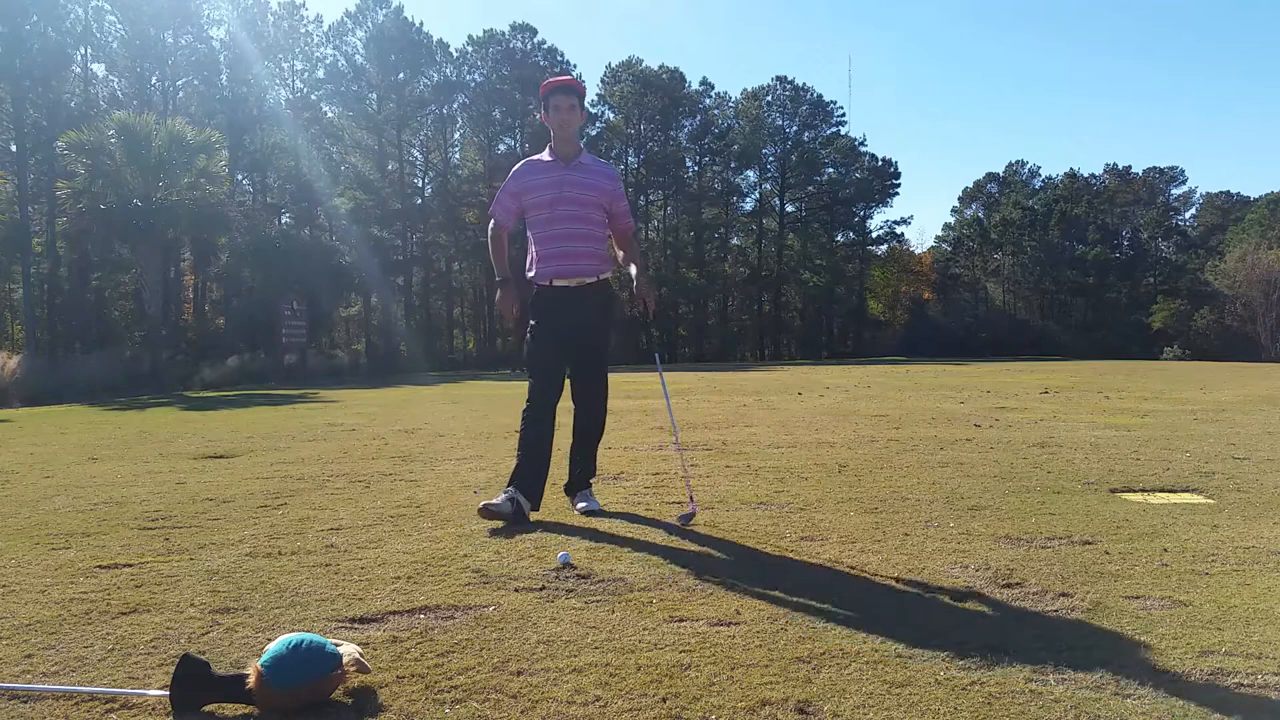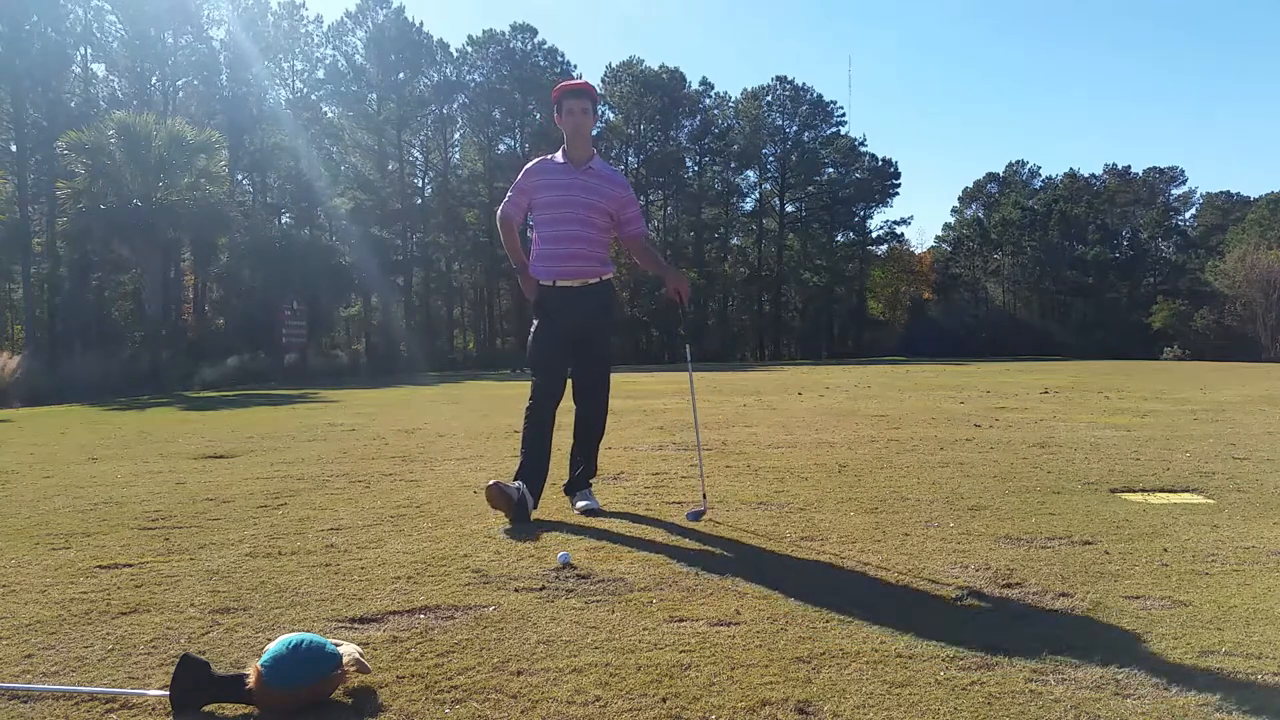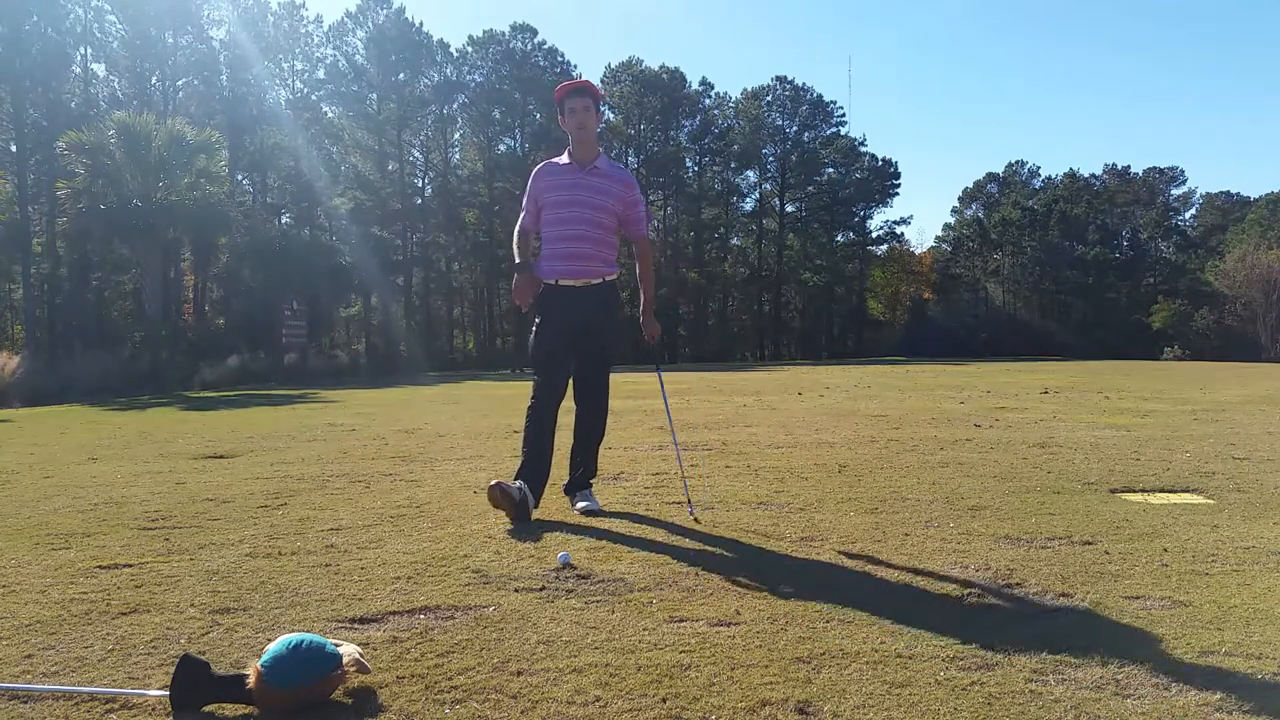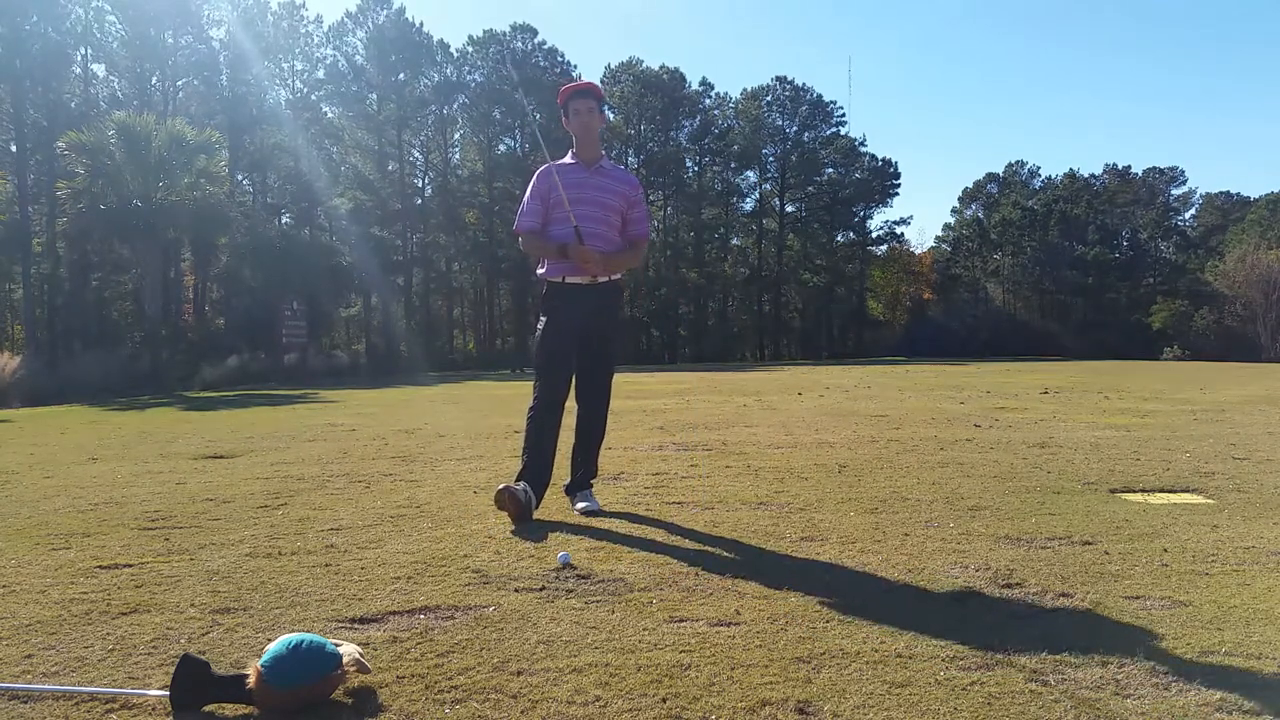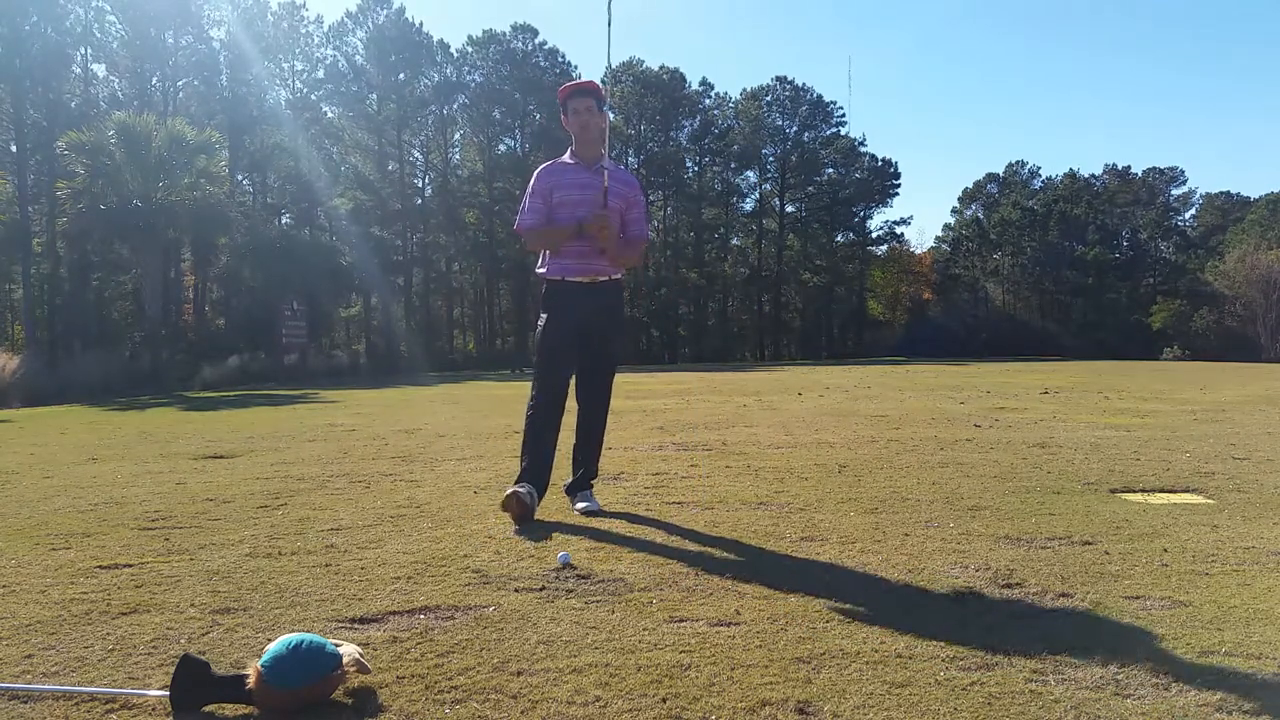
dt=1s
person 1, frame 1
left shoulder: (607, 176)
right shoulder: (525, 173)
left elbow: (623, 237)
right elbow: (499, 228)
left wrist: (639, 276)
right wrist: (505, 281)
left hip: (593, 297)
right hip: (546, 297)
left knee: (591, 397)
right knee: (540, 396)
left ankle: (580, 485)
right ankle: (521, 493)
person 1, frame 2
left shoulder: (615, 182)
right shoulder: (536, 172)
left elbow: (636, 242)
right elbow: (506, 218)
left wrist: (668, 274)
right wrist: (523, 271)
left hip: (596, 298)
right hip: (549, 297)
left knee: (593, 396)
right knee: (543, 394)
left ankle: (581, 484)
right ankle: (526, 488)
person 1, frame 3
left shoulder: (622, 180)
right shoulder: (543, 175)
left elbow: (641, 246)
right elbow: (524, 230)
left wrist: (647, 307)
right wrist: (522, 269)
left hip: (599, 298)
right hip: (552, 297)
left knee: (593, 398)
right knee: (545, 394)
left ankle: (581, 484)
right ankle: (527, 487)
person 1, frame 4
left shoulder: (626, 182)
right shoulder: (548, 176)
left elbow: (639, 250)
right elbow: (527, 239)
left wrist: (604, 261)
right wrist: (565, 252)
left hip: (604, 297)
right hip: (560, 294)
left knee: (595, 396)
right knee: (548, 393)
left ankle: (582, 485)
right ankle: (529, 486)
person 1, frame 5
left shoulder: (626, 182)
right shoulder: (548, 175)
left elbow: (637, 252)
right elbow: (531, 237)
left wrist: (610, 245)
right wrist: (581, 228)
left hip: (605, 296)
right hip: (560, 293)
left knee: (595, 395)
right knee: (547, 390)
left ankle: (583, 484)
right ankle: (530, 486)
